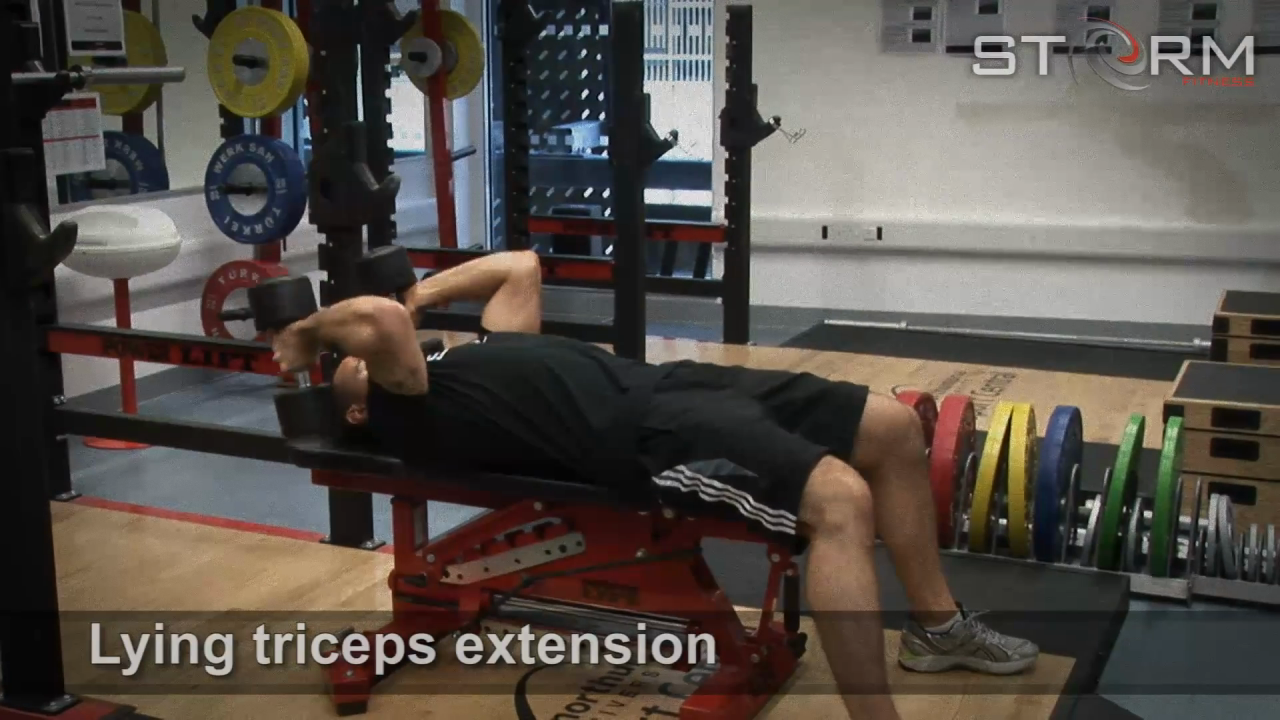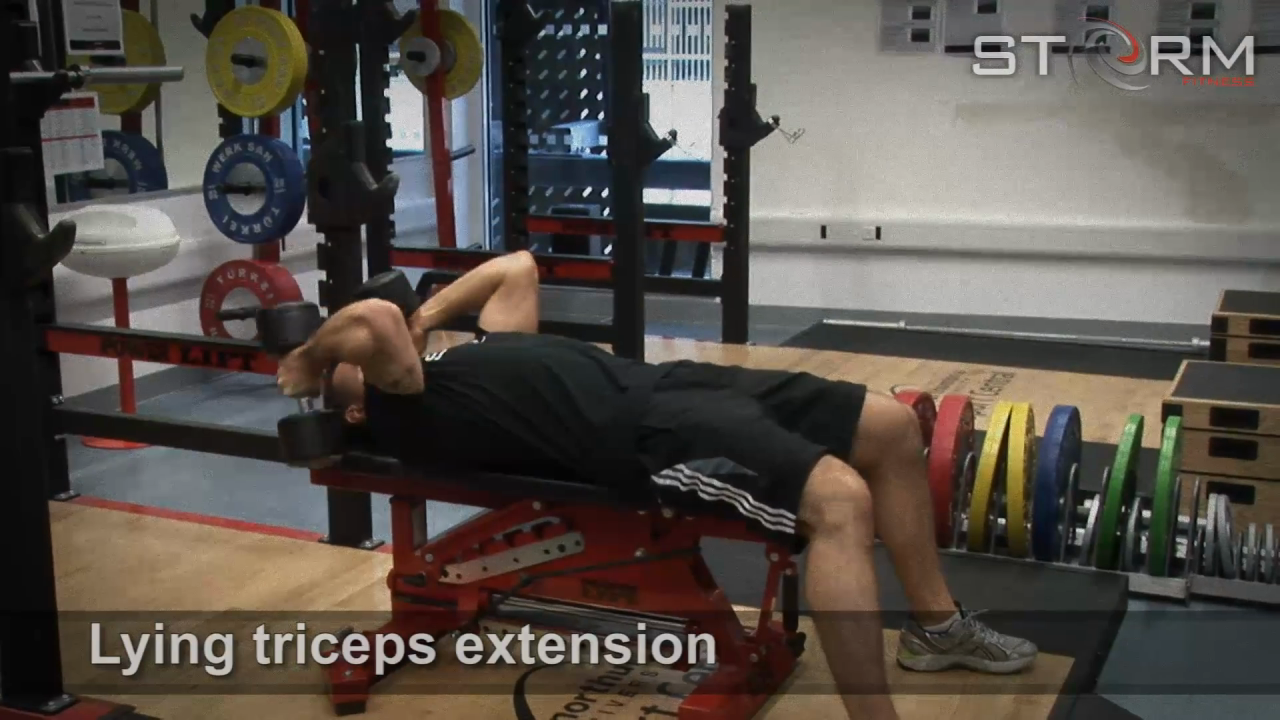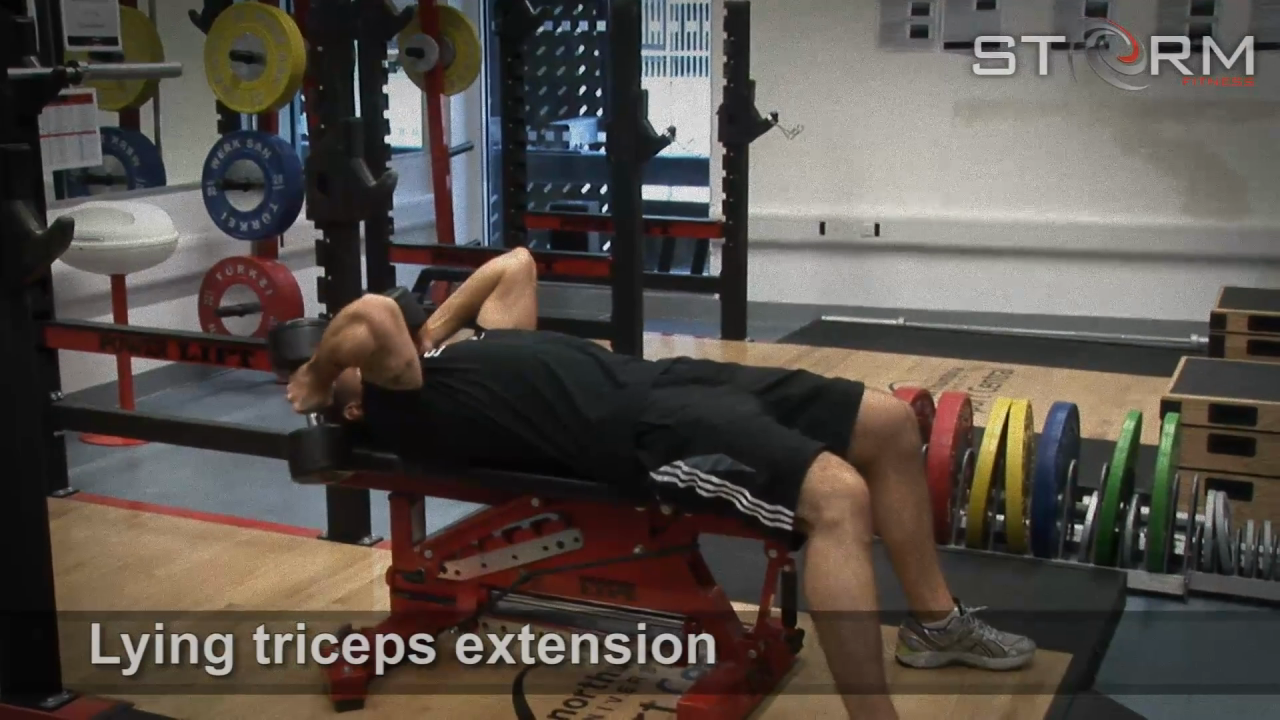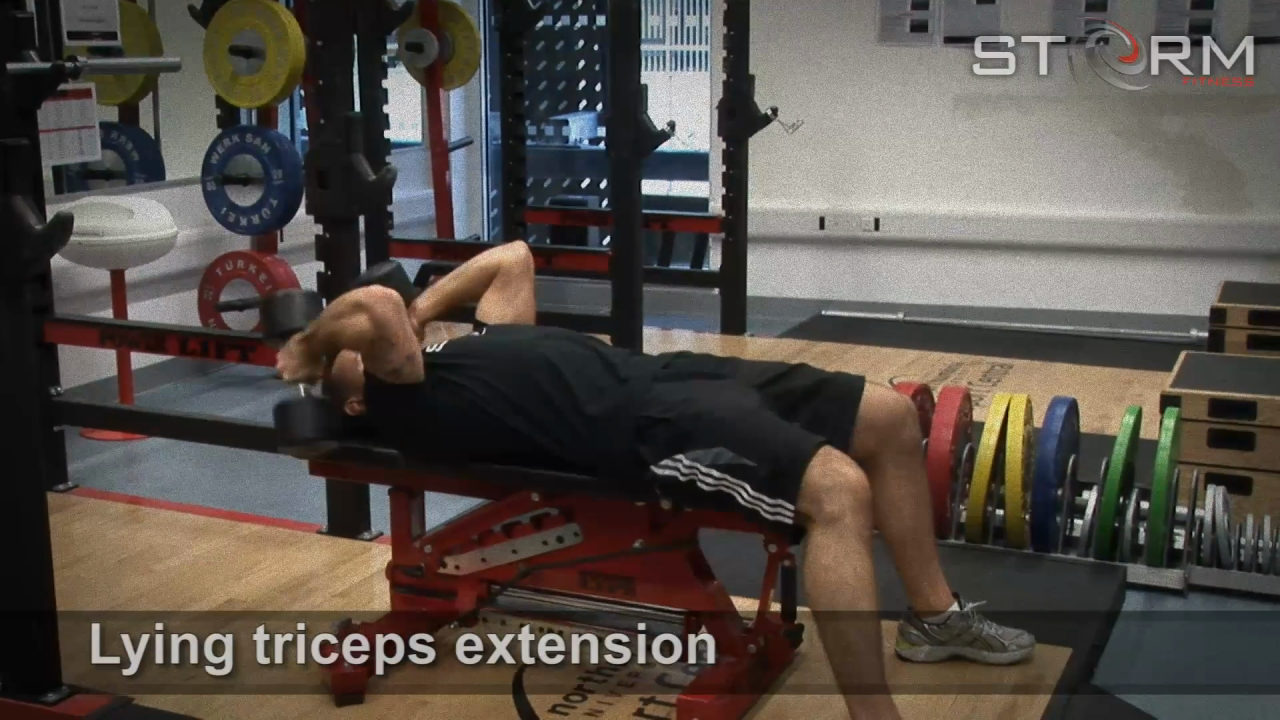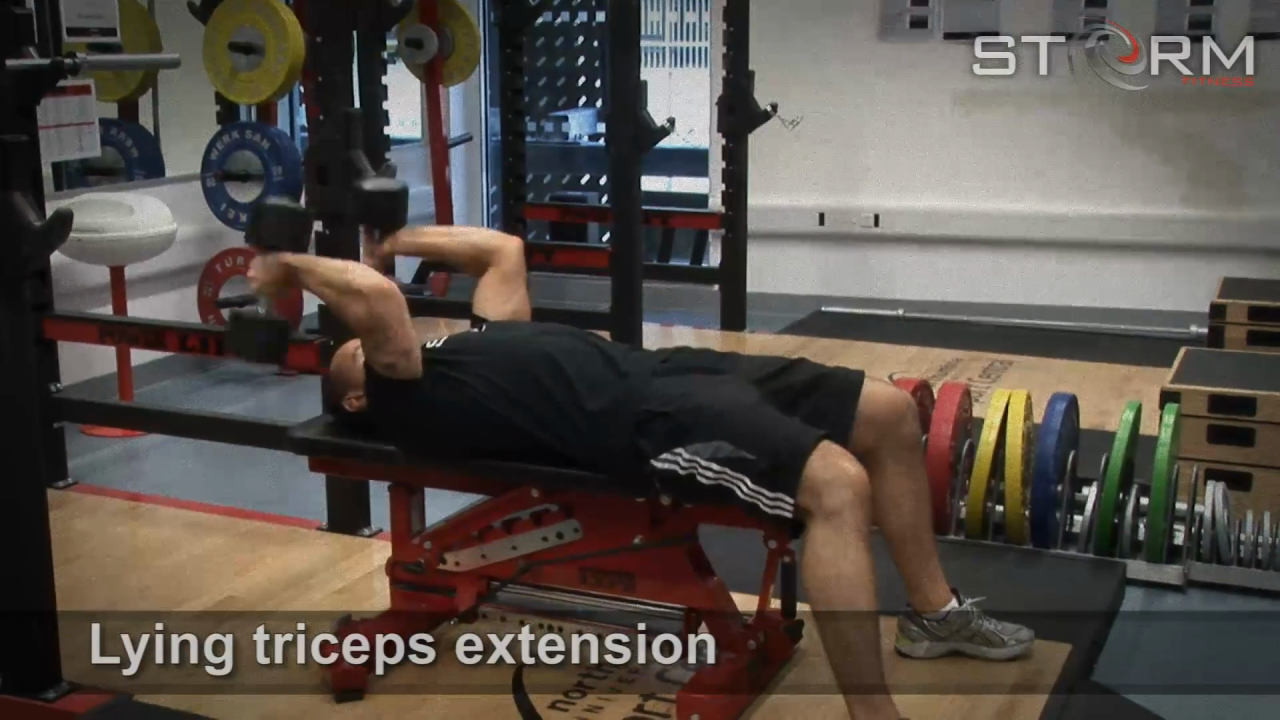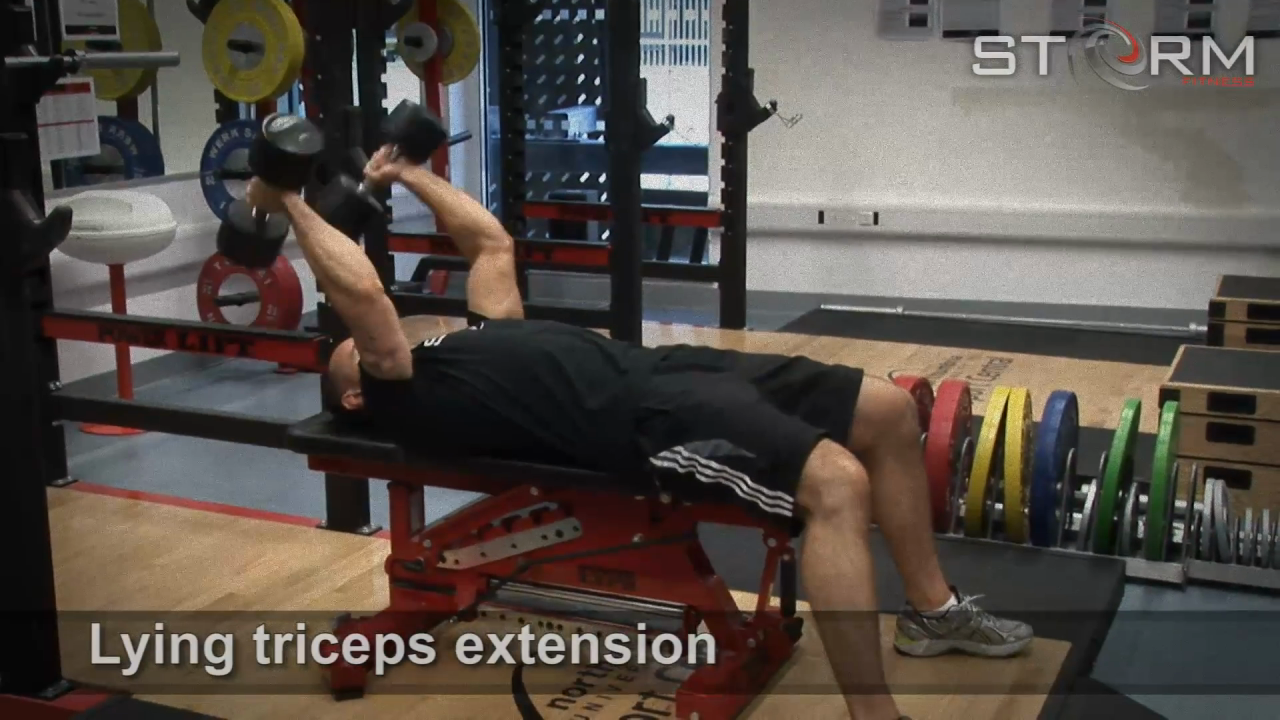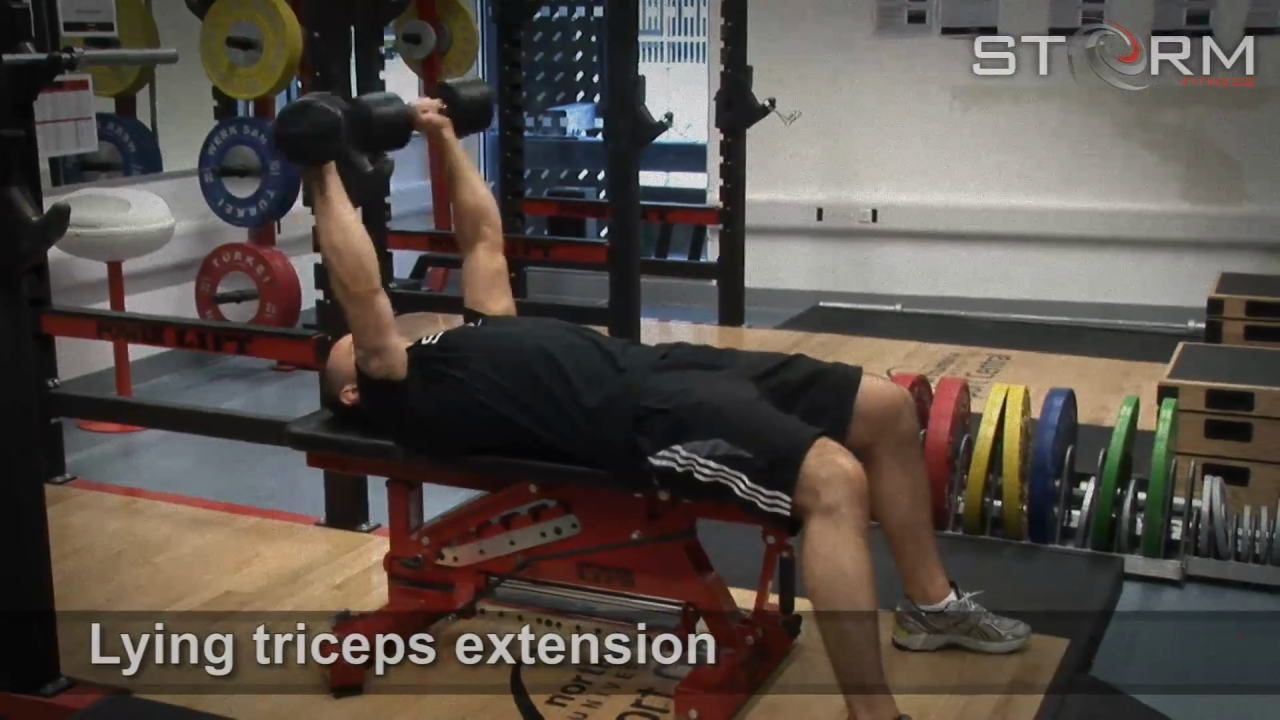
dt=0.3s
person 1, frame 1
left shoulder: (465, 361)
right shoulder: (410, 415)
left elbow: (522, 267)
right elbow: (383, 322)
left wrist: (425, 288)
right wrist: (309, 330)
left hip: (665, 384)
right hip: (645, 436)
left knee: (894, 429)
right knee: (841, 502)
left ankle: (937, 625)
person 1, frame 2
left shoulder: (455, 360)
right shoulder: (407, 413)
left elbow: (518, 268)
right elbow: (374, 321)
left wrist: (427, 316)
right wrist: (309, 358)
left hip: (664, 385)
right hip: (641, 434)
left knee: (893, 428)
right knee: (840, 500)
left ankle: (936, 625)
person 1, frame 3
left shoulder: (457, 356)
right shoulder: (405, 408)
left elbow: (517, 265)
right elbow: (375, 315)
left wrist: (435, 330)
right wrist: (315, 373)
left hip: (660, 381)
right hip: (641, 430)
left knee: (890, 424)
right knee: (837, 497)
left ankle: (936, 621)
person 1, frame 4
left shoulder: (464, 351)
right shoulder: (407, 403)
left elbow: (515, 258)
right elbow: (376, 308)
left wrist: (424, 307)
right wrist: (308, 346)
left hip: (666, 375)
right hip: (643, 426)
left knee: (891, 418)
right knee: (840, 491)
left ankle: (935, 616)
person 1, frame 5
left shoulder: (465, 345)
right shoulder: (409, 399)
left elbow: (505, 249)
right elbow: (375, 296)
left wrist: (393, 237)
right wrist: (285, 264)
left hip: (665, 370)
right hip: (642, 420)
left knee: (891, 414)
right knee: (838, 484)
left ankle: (934, 612)
person 1, frame 6
left shoulder: (469, 338)
right shoulder: (404, 393)
left elbow: (494, 244)
right elbow: (363, 292)
left wrist: (409, 172)
right wrist: (291, 207)
left hip: (666, 367)
right hip: (641, 417)
left knee: (889, 411)
right knee: (836, 482)
left ankle: (932, 609)
person 1, frame 7
left shoulder: (470, 337)
right shoulder: (407, 397)
left elbow: (485, 239)
right elbow: (361, 291)
left wrist: (442, 136)
right wrist: (324, 172)
left hip: (663, 364)
right hip: (641, 416)
left knee: (889, 410)
right knee: (835, 481)
left ankle: (931, 604)
